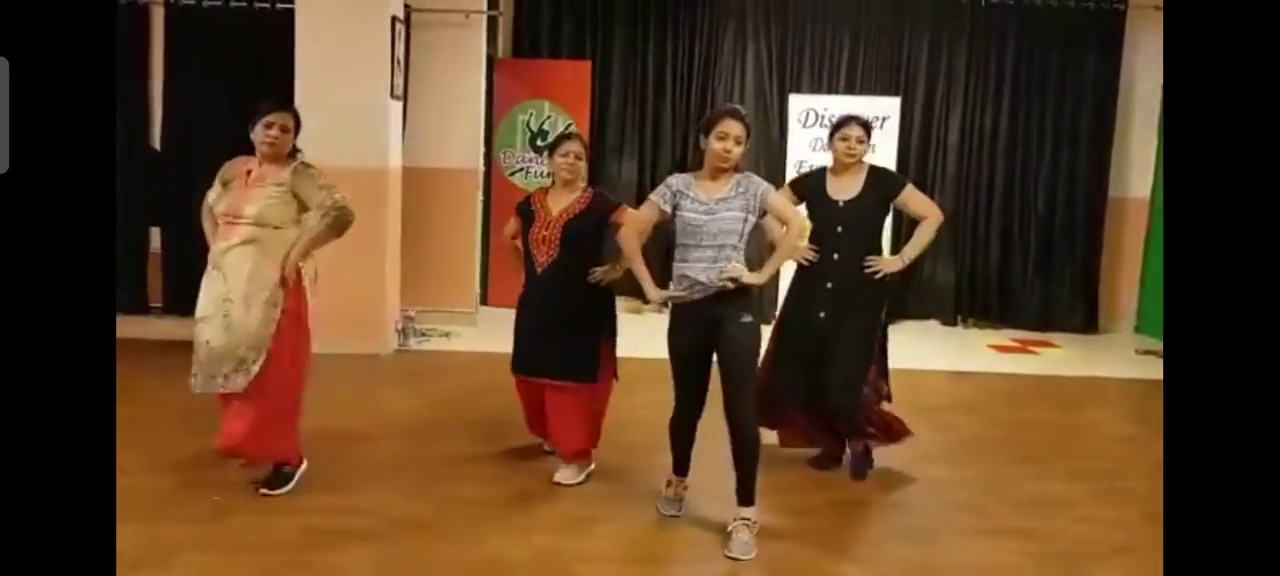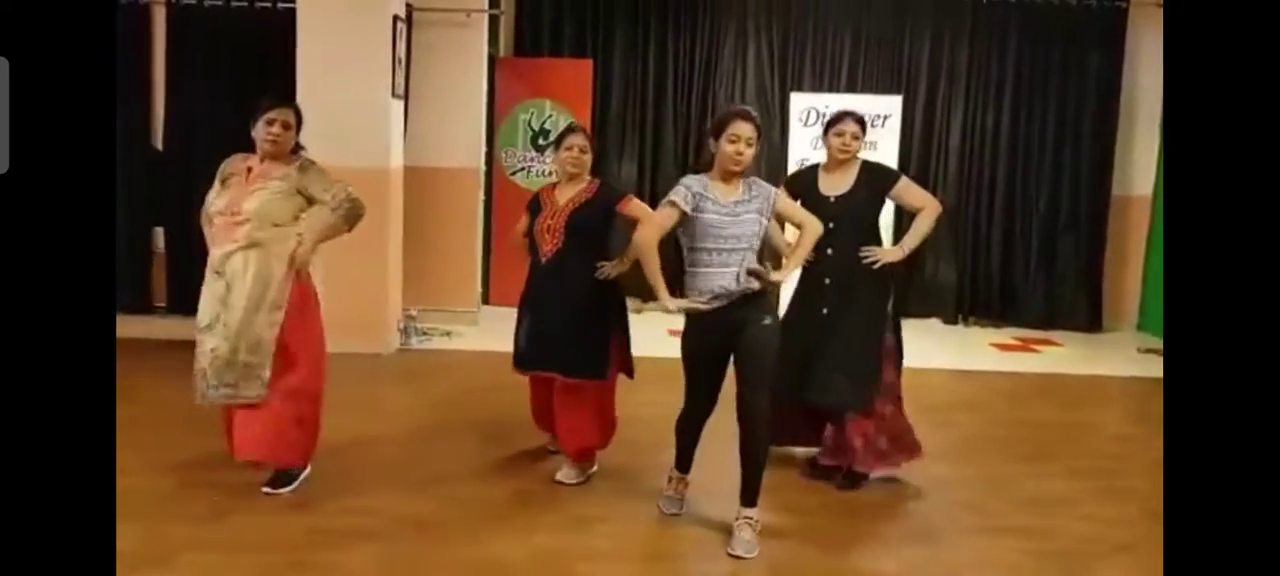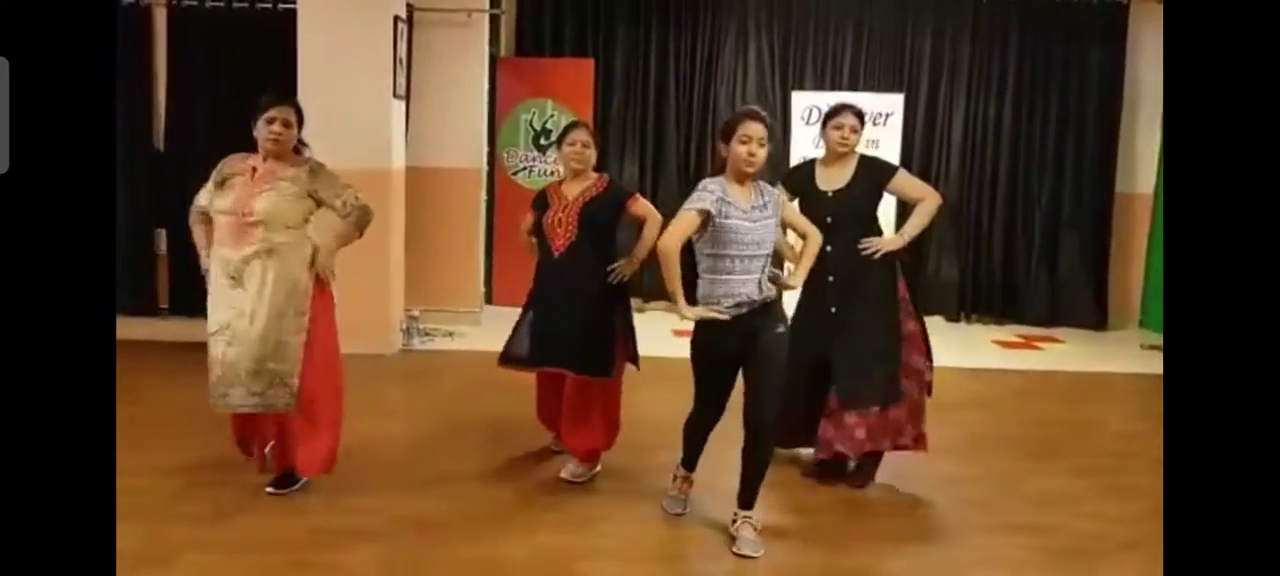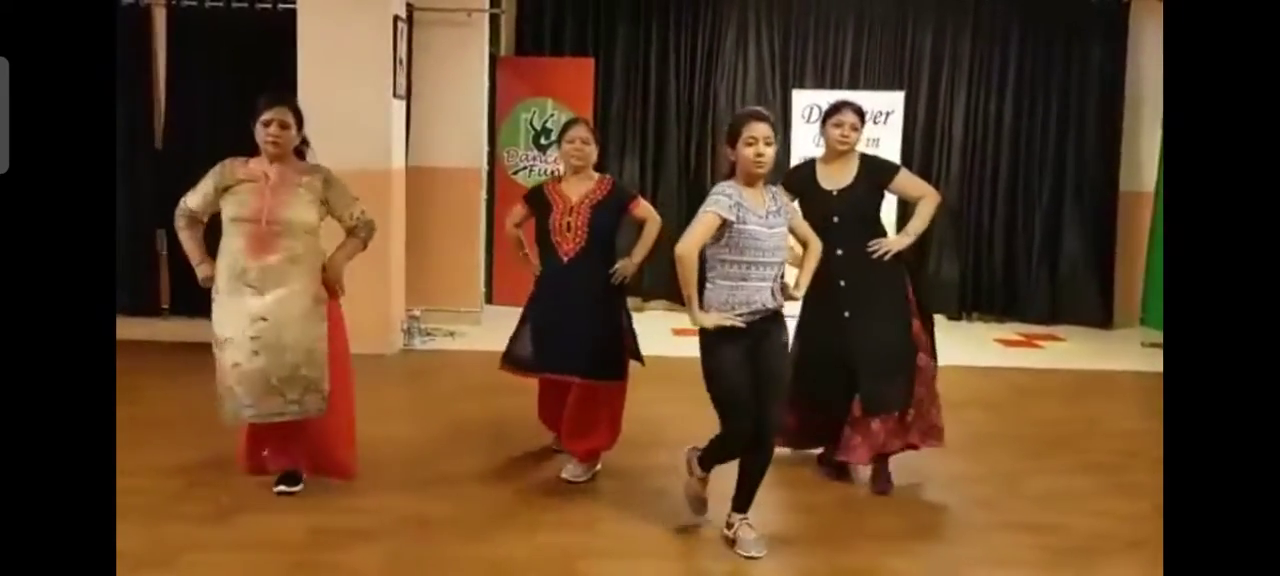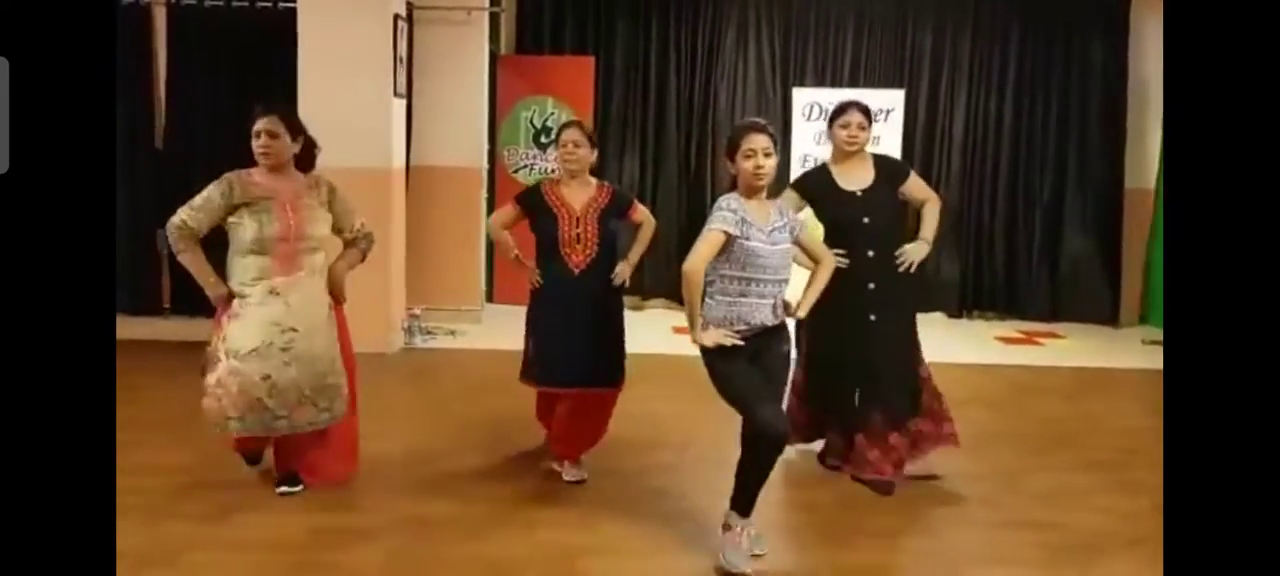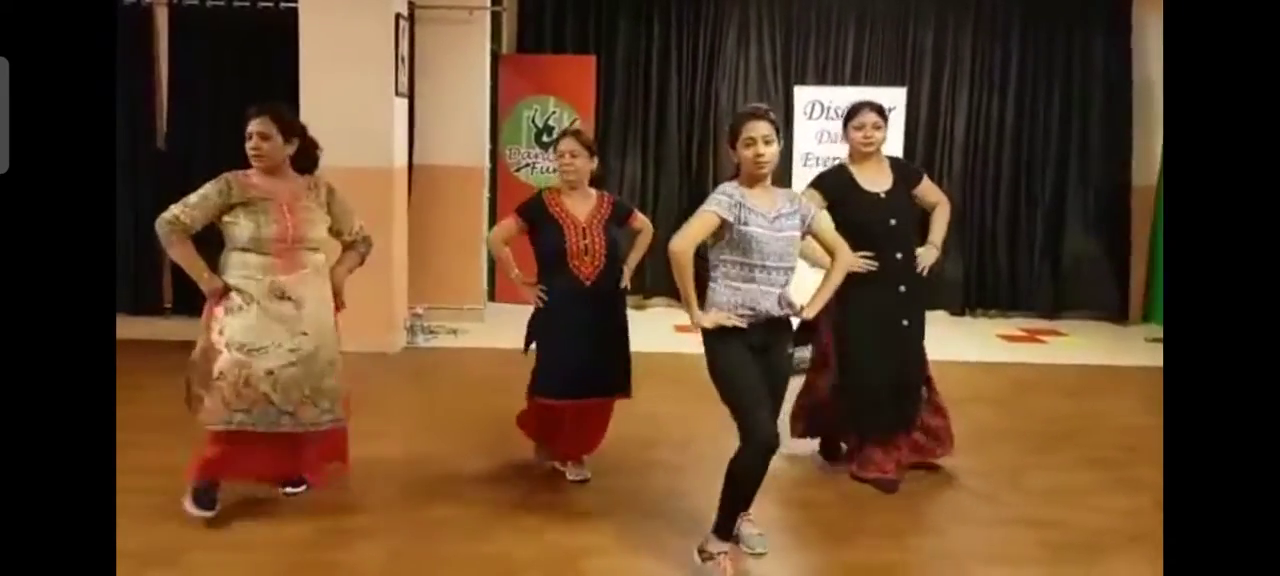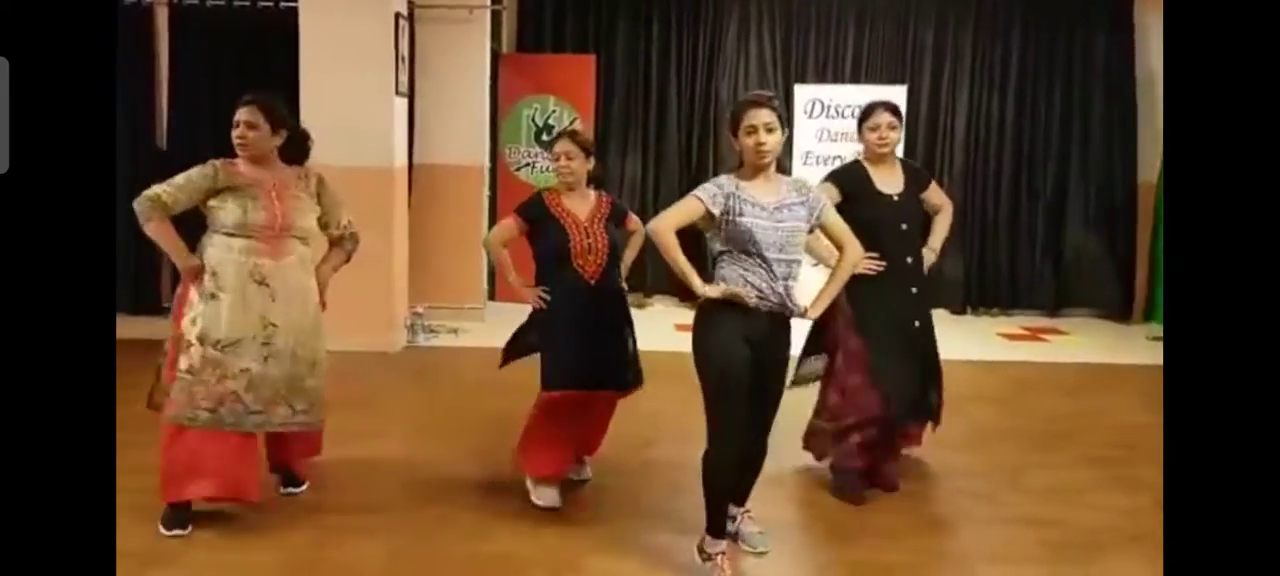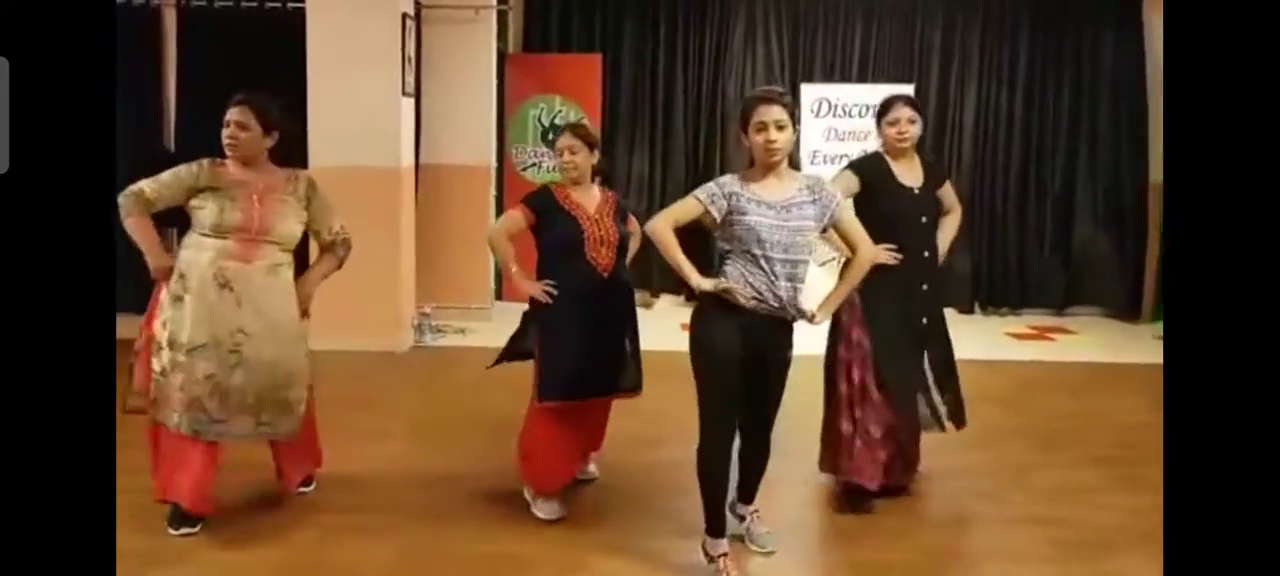
dt=0.2s
person 1, frame 1
left shoulder: (750, 187)
right shoulder: (676, 187)
left elbow: (796, 223)
right elbow: (629, 233)
left wrist: (763, 274)
right wrist: (650, 288)
left hip: (735, 307)
right hip: (688, 309)
left knee: (741, 408)
right knee: (688, 403)
left ankle: (746, 515)
right ankle: (677, 480)
person 1, frame 2
left shoulder: (760, 191)
right shoulder: (692, 188)
left elbow: (811, 225)
right elbow: (646, 237)
left wrist: (783, 272)
right wrist: (665, 297)
left hip: (754, 312)
right hip: (705, 315)
left knee: (755, 413)
right knee: (697, 405)
left ankle: (748, 515)
right ankle: (679, 478)
person 1, frame 3
left shoulder: (769, 196)
right shoulder: (711, 192)
left elbow: (812, 234)
right elbow: (668, 243)
left wrist: (796, 278)
right wrist: (682, 305)
left hip: (767, 320)
right hip: (718, 323)
left knee: (762, 421)
right knee: (707, 410)
left ankle: (745, 516)
right ankle: (684, 475)
person 1, frame 4
left shoulder: (778, 200)
right shoulder: (725, 196)
left elbow: (813, 243)
right elbow: (685, 249)
left wrist: (799, 287)
right wrist: (696, 313)
left hip: (771, 328)
right hip: (728, 331)
left knee: (765, 431)
right knee: (738, 432)
left ankle: (739, 518)
right ankle: (699, 465)
person 1, frame 5
left shoulder: (784, 214)
right shoulder: (729, 209)
left elbow: (825, 260)
right elbow: (692, 266)
left wrist: (802, 306)
right wrist: (698, 328)
left hip: (772, 340)
right hip: (729, 344)
left knee: (765, 436)
right knee: (770, 427)
left ankle: (741, 518)
right ankle: (735, 519)
person 1, frame 6
left shoulder: (795, 204)
right shoulder: (728, 197)
left elbow: (842, 254)
right elbow: (680, 245)
left wrist: (813, 306)
right wrist: (697, 313)
left hip: (776, 334)
right hip: (731, 334)
left knee: (761, 437)
right knee: (761, 436)
left ankle: (738, 517)
person 1, frame 7
left shoulder: (803, 193)
right shoulder: (723, 190)
left elbow: (850, 249)
right elbow: (659, 227)
left wrist: (817, 305)
right wrist: (700, 286)
left hip: (775, 326)
right hip: (725, 321)
left knee: (758, 432)
right knee: (726, 434)
left ankle: (737, 509)
person 1, frame 8
left shoulder: (816, 192)
right shoulder: (728, 189)
left elbow: (864, 251)
right elbow: (658, 225)
left wrist: (825, 309)
right wrist: (696, 280)
left hip: (776, 328)
right hip: (722, 319)
left knee: (759, 428)
right knee: (718, 430)
left ankle: (745, 506)
person 2, frame 1
left shoulder: (298, 174)
right shoulder: (232, 169)
left elbow: (340, 213)
right elbow: (209, 207)
left wrist: (298, 251)
right wrist: (214, 246)
left hip: (268, 285)
right hip: (224, 281)
left knee: (267, 365)
right knee: (229, 358)
left ankle: (287, 457)
right ankle: (246, 437)
person 2, frame 2
left shoulder: (301, 171)
right shoulder: (231, 167)
left elbow: (351, 206)
right elbow: (208, 211)
left wrist: (309, 243)
right wrist: (214, 249)
left hip: (275, 284)
right hip: (225, 284)
left knee: (280, 369)
right knee: (231, 363)
left ankle: (291, 458)
right ankle: (248, 440)
person 2, frame 3
left shoulder: (309, 173)
right shoulder: (229, 167)
left elbow: (359, 212)
right elbow: (199, 211)
left wrist: (326, 249)
right wrist: (206, 255)
left hip: (287, 287)
right hip: (232, 288)
left knee: (288, 371)
right knee: (239, 366)
left ankle: (294, 460)
right ankle: (257, 443)
person 2, frame 4
left shoulder: (318, 179)
right shoulder: (230, 172)
left elbow: (363, 225)
right elbow: (186, 214)
left wrist: (337, 262)
right wrist: (200, 262)
left hip: (297, 293)
right hip: (239, 294)
left knee: (297, 375)
right knee: (250, 371)
left ankle: (294, 460)
right ankle: (265, 451)
person 2, frame 5
left shoulder: (322, 190)
right shoulder: (234, 186)
left elbow: (361, 237)
right elbow: (180, 229)
left wrist: (339, 270)
right wrist: (210, 281)
left hip: (310, 306)
right hip: (250, 303)
left knee: (308, 382)
right knee: (246, 381)
left ankle: (296, 464)
right ankle: (252, 438)
person 2, frame 6
left shoulder: (320, 192)
right shoulder: (231, 186)
left elbow: (360, 240)
right elbow: (170, 224)
left wrist: (337, 275)
right wrist: (205, 278)
left hip: (307, 310)
right hip: (245, 304)
left knee: (304, 383)
right knee: (233, 380)
left ankle: (294, 465)
right ankle: (210, 476)
person 2, frame 7
left shoulder: (310, 183)
right shoulder: (217, 174)
left elbow: (347, 236)
right elbow: (149, 204)
left wrist: (322, 272)
right wrist: (182, 258)
left hip: (288, 304)
right hip: (221, 299)
left knee: (287, 384)
right knee: (205, 388)
left ankle: (288, 463)
right ankle: (183, 492)
person 2, frame 8
left shoulder: (300, 187)
right shoulder: (203, 174)
left elbow: (339, 242)
right elbow: (133, 199)
left wrist: (310, 281)
right wrist: (155, 255)
left hip: (267, 308)
right hip: (197, 303)
left knee: (276, 388)
right knee: (187, 394)
left ankle: (298, 467)
right ankle: (185, 494)
person 3, frame 1
left shoulder: (884, 182)
right shoulder: (811, 182)
left elbow: (932, 216)
left wrist: (901, 259)
left hip: (862, 291)
right hip: (813, 287)
left knee: (845, 375)
right knee: (805, 368)
left ankle: (860, 440)
right ankle: (829, 442)
person 3, frame 2
left shoulder: (876, 176)
right shoulder: (804, 179)
left elbow: (930, 207)
left wrist: (900, 250)
right wrist: (786, 247)
left hip: (864, 287)
right hip: (816, 286)
left knee: (853, 372)
right knee: (804, 367)
left ankle: (858, 457)
right ankle: (830, 449)
person 3, frame 3
left shoulder: (874, 170)
right shoulder: (802, 175)
left elbow: (930, 198)
left wrist: (900, 238)
left hip: (869, 281)
right hip: (821, 284)
left knee: (866, 364)
right knee: (812, 366)
left ankle: (865, 449)
right ankle: (831, 449)
person 3, frame 4
left shoulder: (875, 169)
right shoulder: (802, 175)
left elbow: (929, 196)
left wrist: (906, 237)
left hip: (877, 282)
right hip: (825, 286)
left knee: (881, 364)
right knee: (825, 368)
left ankle: (878, 452)
right ankle: (836, 447)
person 3, frame 5
left shoulder: (889, 170)
right shoulder: (815, 181)
left elbow: (931, 201)
left wrist: (924, 243)
right wrist: (806, 258)
left hip: (891, 287)
right hip: (839, 290)
left knee: (890, 372)
right knee: (836, 369)
left ankle: (880, 460)
right ankle: (838, 443)
person 3, frame 6
left shoulder: (904, 172)
right shoulder: (833, 181)
left elbow: (940, 203)
left wrist: (934, 246)
right wrist: (829, 261)
left hip: (904, 292)
right hip: (857, 294)
left knee: (900, 374)
right knee: (856, 375)
left ankle: (878, 459)
right ankle: (832, 435)
person 3, frame 7
left shoulder: (914, 175)
right shoulder: (847, 178)
left elbow: (944, 208)
left wrist: (932, 249)
right wrist: (837, 261)
left hip: (909, 294)
right hip: (865, 296)
left knee: (909, 380)
right knee: (872, 384)
left ankle: (879, 461)
right ankle: (848, 458)
person 3, frame 8
left shoulder: (931, 170)
right shoulder: (867, 169)
left elbow: (953, 210)
left wrist: (939, 249)
left hip: (921, 291)
right hip: (876, 290)
left knee: (910, 383)
right knee: (875, 382)
left ankle: (894, 470)
right ankle: (858, 479)
person 4, frame 1
left shoulder: (596, 203)
right shoulder: (531, 203)
right elbow: (509, 235)
left wrist: (617, 268)
right wrist: (528, 265)
left hip: (582, 306)
right hip: (538, 305)
left knee: (574, 381)
right knee: (534, 376)
left ankle: (579, 456)
right ankle: (551, 433)
person 4, frame 2
left shoulder: (603, 193)
right shoulder: (541, 198)
left elbow: (649, 219)
right elbow: (521, 234)
left wrist: (625, 261)
right wrist: (540, 262)
left hip: (588, 299)
right hip: (543, 299)
left knee: (582, 376)
right knee: (545, 373)
left ankle: (582, 455)
right ankle: (557, 433)
person 4, frame 3
left shoulder: (609, 189)
right shoulder: (546, 195)
left elbow: (654, 219)
right elbow: (526, 231)
left wrist: (633, 261)
right wrist: (545, 259)
left hip: (596, 296)
right hip: (551, 296)
left knee: (590, 373)
right knee: (552, 370)
left ankle: (587, 453)
right ankle: (561, 432)
person 4, frame 4
left shoulder: (612, 190)
right shoulder: (543, 192)
left elbow: (653, 220)
right elbow: (511, 224)
left wrist: (633, 261)
right wrist: (530, 258)
left hip: (598, 297)
right hip: (553, 297)
left knee: (594, 375)
right knee: (555, 371)
left ankle: (587, 452)
right ankle: (562, 432)
person 4, frame 5
left shoulder: (610, 196)
right shoulder: (538, 194)
left elbow: (648, 222)
right elbow: (496, 225)
left wrist: (629, 263)
right wrist: (524, 263)
left hip: (598, 303)
right hip: (553, 302)
left knee: (592, 381)
right knee: (553, 378)
left ankle: (570, 451)
right ankle: (558, 440)
person 4, frame 6
left shoulder: (610, 205)
right shoulder: (540, 204)
left elbow: (646, 229)
right elbow: (496, 239)
left wrist: (628, 268)
right wrist: (521, 280)
left hip: (605, 314)
right hip: (559, 313)
left knee: (597, 390)
right knee: (557, 389)
left ankle: (574, 452)
right ankle: (546, 442)
person 4, frame 7
left shoulder: (608, 205)
right shoulder: (539, 205)
left elbow: (638, 230)
right elbow: (494, 240)
left wrist: (622, 269)
right wrist: (520, 286)
left hip: (607, 315)
right hip: (559, 316)
left knee: (600, 392)
right knee: (561, 394)
left ankle: (578, 453)
right ankle: (541, 472)
person 4, frame 8
left shoulder: (612, 201)
right shoulder: (546, 198)
left elbow: (634, 232)
right elbow: (498, 233)
left wrist: (621, 267)
right wrist: (522, 280)
left hip: (610, 314)
right hip: (562, 313)
left knee: (597, 393)
right knee: (556, 398)
left ankle: (583, 453)
right ankle: (541, 484)
